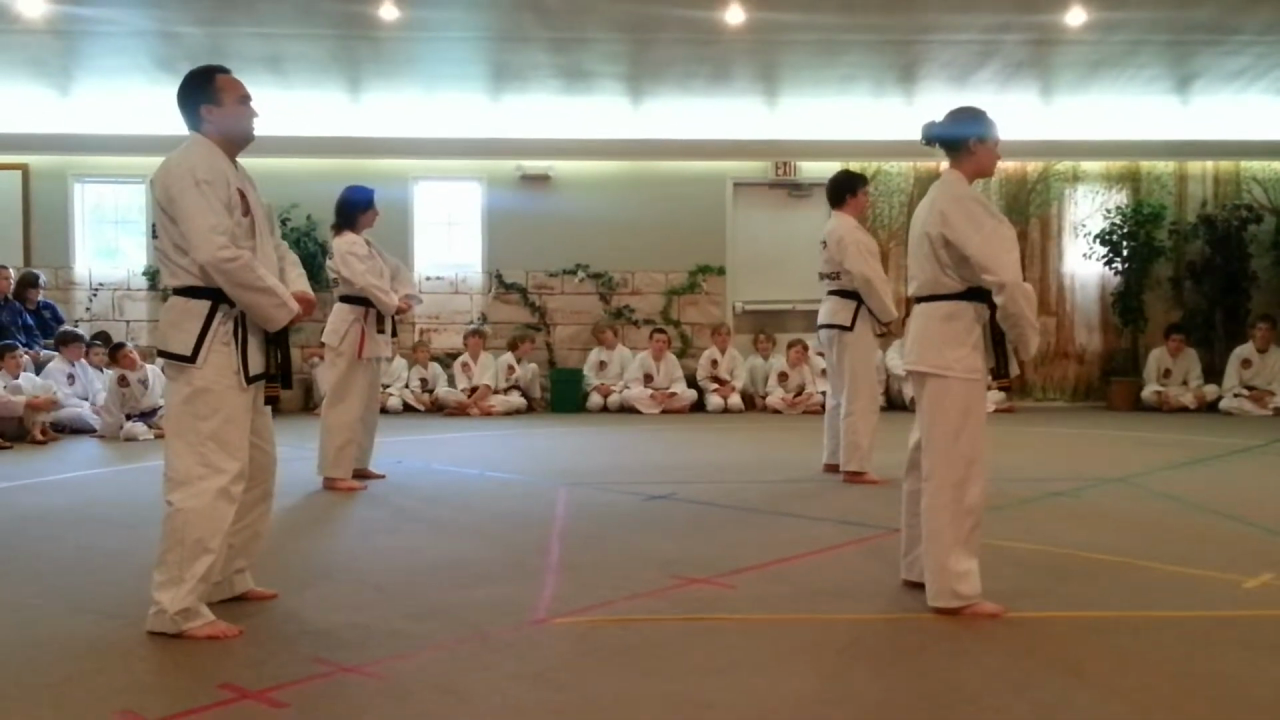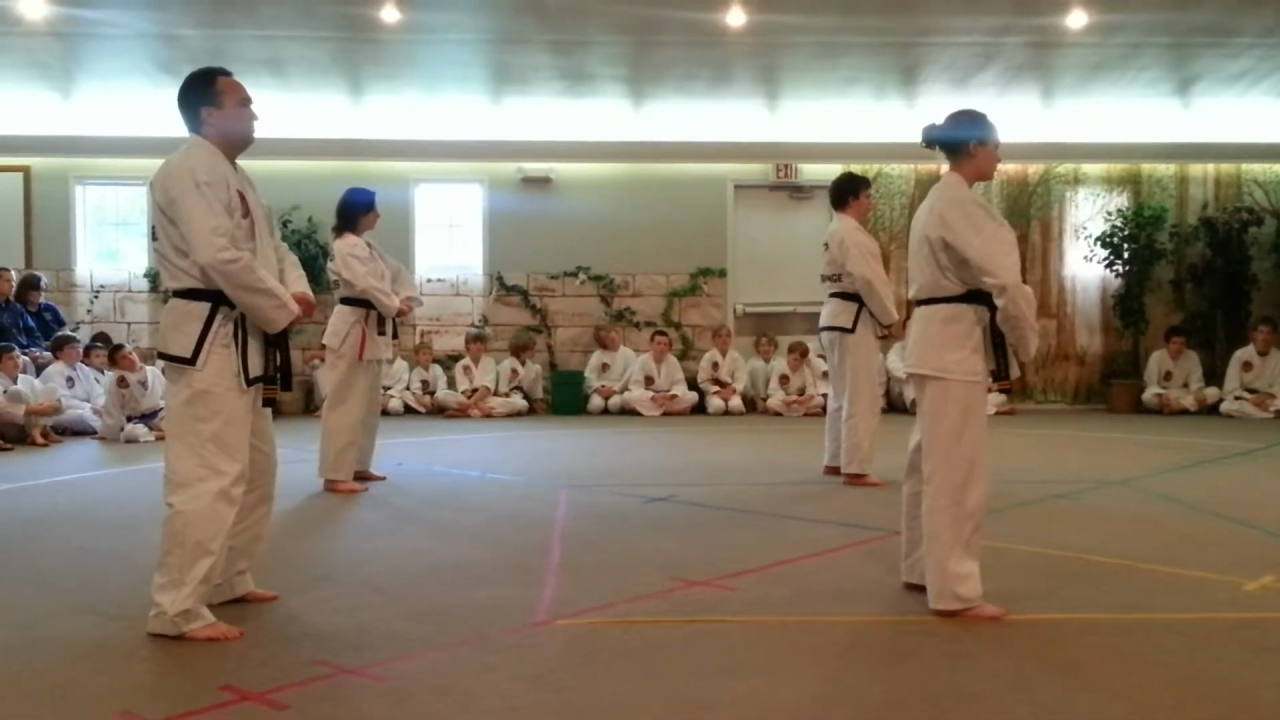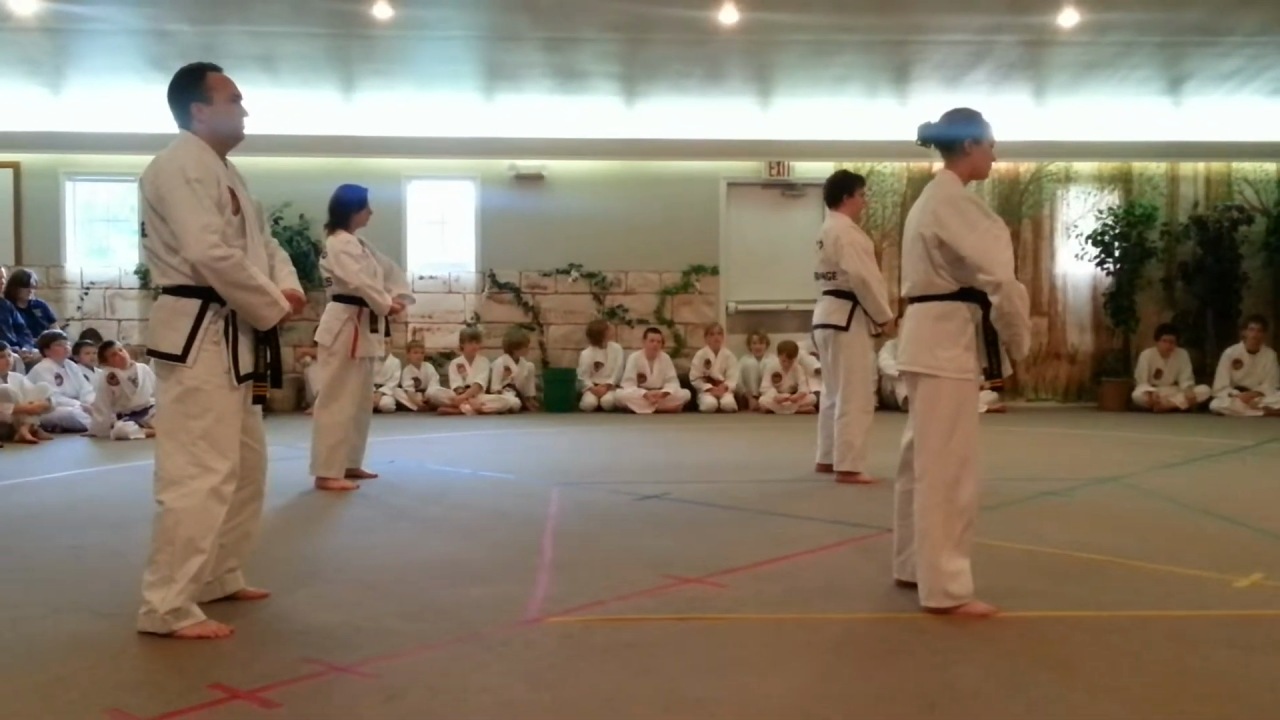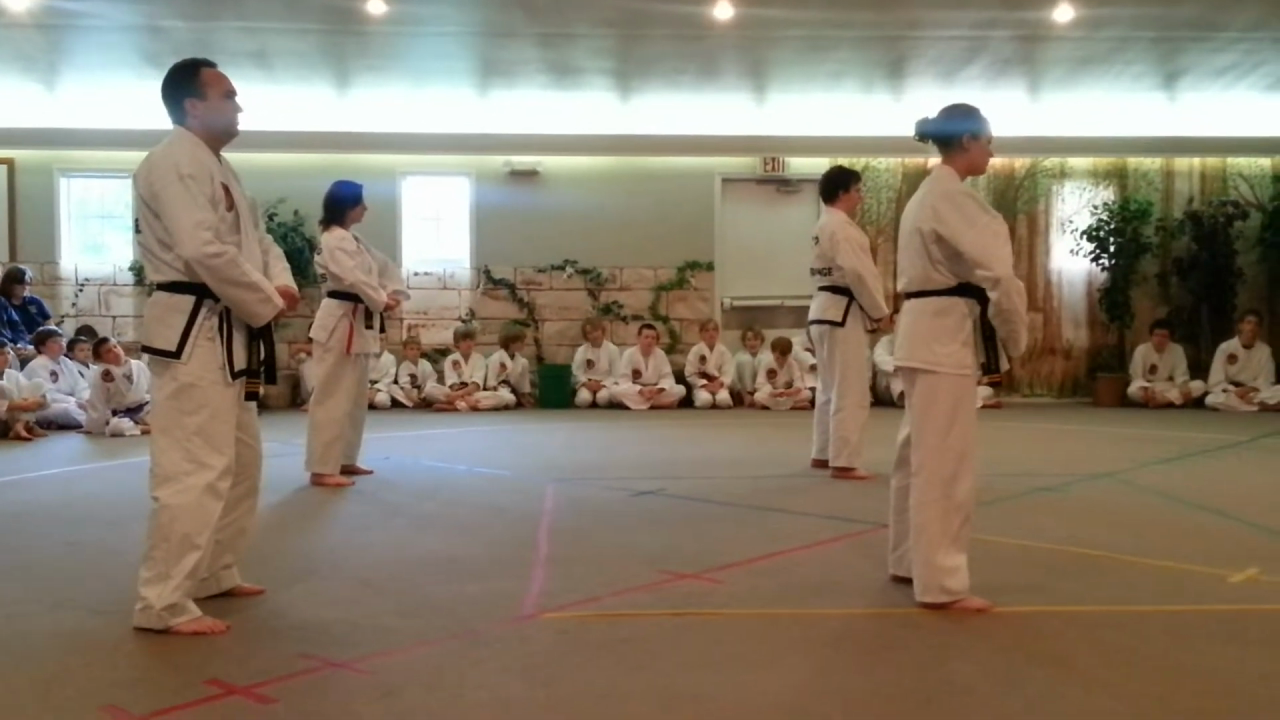
dt=0.5s
person 1, frame 1
left shoulder: (233, 173)
right shoulder: (190, 169)
left elbow: (271, 244)
right elbow: (220, 256)
left wrist: (297, 288)
right wrist: (282, 309)
left hip: (238, 338)
right hip: (207, 337)
left knee: (254, 465)
right knee: (208, 474)
left ankle: (227, 577)
right ankle: (177, 606)
person 1, frame 2
left shoulder: (233, 176)
right shoulder: (189, 171)
left elbow: (271, 246)
right elbow: (220, 258)
left wrist: (297, 290)
right wrist: (282, 311)
left hip: (240, 340)
right hip: (208, 340)
left knee: (253, 468)
right knee: (208, 476)
left ankle: (227, 579)
right ankle: (177, 609)
person 1, frame 3
left shoulder: (224, 172)
right shoulder: (179, 168)
left elbow: (261, 242)
right elbow: (210, 255)
left wrist: (287, 286)
right wrist: (273, 308)
left hip: (230, 336)
right hip: (198, 336)
left knee: (244, 465)
right knee: (199, 473)
left ankle: (217, 578)
right ankle: (167, 606)
person 1, frame 4
left shoulder: (218, 168)
right shoulder: (172, 163)
left elbow: (256, 238)
right elbow: (203, 252)
left wrist: (280, 283)
right wrist: (267, 304)
left hip: (225, 334)
right hip: (192, 332)
left knee: (239, 461)
right knee: (195, 470)
left ankle: (213, 574)
right ankle: (164, 603)
person 2, frame 1
left shoulder: (935, 198)
right shoulder: (961, 200)
right elbow: (1004, 276)
right wrist: (1027, 337)
left hip: (934, 334)
right hip: (954, 339)
left knee: (930, 460)
right knee: (954, 467)
left ankle: (922, 565)
right ankle: (952, 589)
person 2, frame 2
left shoulder: (935, 201)
right shoulder: (961, 203)
right elbow: (1004, 279)
right wrist: (1025, 340)
left hip: (935, 337)
right hip: (954, 343)
left knee: (930, 462)
right knee: (956, 469)
left ankle: (923, 567)
right ankle: (953, 591)
person 2, frame 3
left shoulder: (930, 198)
right shoulder: (955, 201)
right elbow: (999, 276)
right wrist: (1018, 337)
left hip: (928, 333)
right hip: (947, 339)
left knee: (923, 458)
right knee: (947, 465)
left ankle: (914, 564)
right ankle: (944, 588)
person 2, frame 4
left shoulder: (926, 195)
right shoulder: (954, 196)
right elbow: (997, 271)
right wrist: (1014, 335)
left hip: (923, 330)
right hip: (944, 335)
left knee: (919, 454)
right knee: (945, 461)
left ankle: (910, 560)
right ankle: (940, 583)
person 3, frame 1
left shoulder: (833, 229)
right shoulder: (849, 231)
right elbow: (867, 277)
left wrist: (880, 314)
right wrist: (888, 314)
left hip: (835, 313)
right hip: (851, 316)
left knee: (841, 393)
right knee: (860, 396)
left ankle: (834, 458)
right ankle: (854, 466)
person 3, frame 2
left shoulder: (835, 232)
right shoulder: (852, 233)
right elbow: (868, 280)
left wrist: (881, 317)
right wrist: (889, 317)
left hip: (836, 316)
right hip: (853, 319)
left knee: (842, 395)
right knee: (861, 399)
left ankle: (836, 460)
right ankle: (855, 468)
person 3, frame 3
left shoulder: (829, 230)
right shoulder: (846, 231)
right elbow: (863, 278)
left wrist: (876, 315)
right wrist: (884, 315)
left hip: (829, 314)
right hip: (847, 317)
left knee: (835, 392)
right knee: (854, 397)
left ankle: (828, 458)
right ankle: (847, 466)
person 3, frame 4
left shoulder: (824, 226)
right shoulder: (841, 227)
right elbow: (858, 273)
left wrist: (872, 310)
right wrist: (879, 311)
left hip: (825, 309)
right hip: (842, 313)
left knee: (830, 388)
right knee: (850, 392)
left ankle: (823, 453)
right ankle: (843, 461)
person 4, frame 1
left shoulder: (366, 245)
right shoulder: (345, 244)
left elbow: (397, 271)
right elbow: (365, 281)
left wrist: (405, 298)
right wrist: (392, 306)
left hip: (370, 329)
right hip: (351, 327)
left knee: (368, 401)
right knee: (344, 401)
left ankle: (356, 464)
right ankle: (335, 473)
person 4, frame 2
left shoulder: (367, 247)
right shoulder: (347, 246)
left elbow: (398, 273)
right elbow: (367, 284)
left wrist: (407, 300)
right wrist: (394, 307)
left hip: (371, 330)
right hip: (353, 329)
left knee: (369, 402)
right knee: (345, 402)
left ankle: (357, 466)
right ankle: (335, 475)
person 4, frame 3
left shoulder: (358, 244)
right shoulder: (339, 243)
left elbow: (390, 270)
right elbow: (359, 281)
left wrist: (400, 297)
right wrist: (386, 305)
left hip: (362, 327)
right hip: (344, 326)
left knee: (359, 400)
right knee: (337, 399)
left ankle: (349, 463)
right ankle: (326, 472)
person 4, frame 4
left shoulder: (354, 240)
right shoulder: (334, 239)
left elbow: (384, 267)
right elbow: (354, 277)
left wrist: (394, 294)
right wrist: (381, 301)
left hip: (357, 324)
right hip: (339, 323)
left knee: (356, 396)
right knee: (332, 396)
left ankle: (344, 460)
right ankle: (322, 469)
